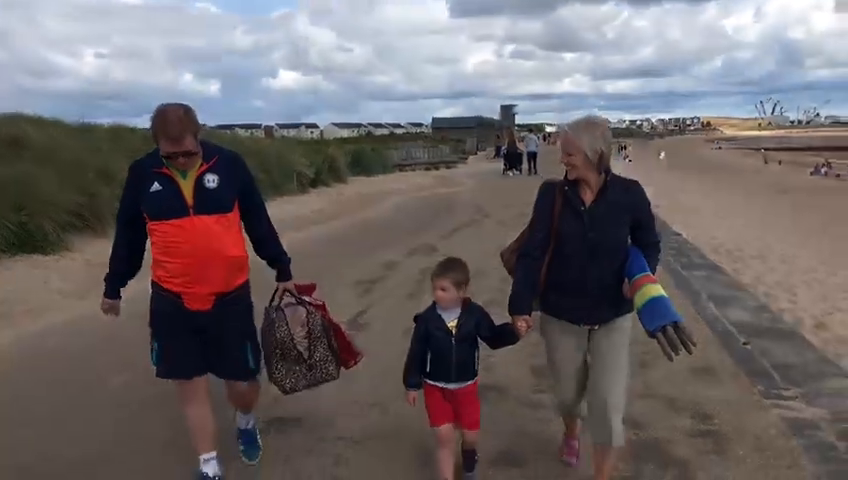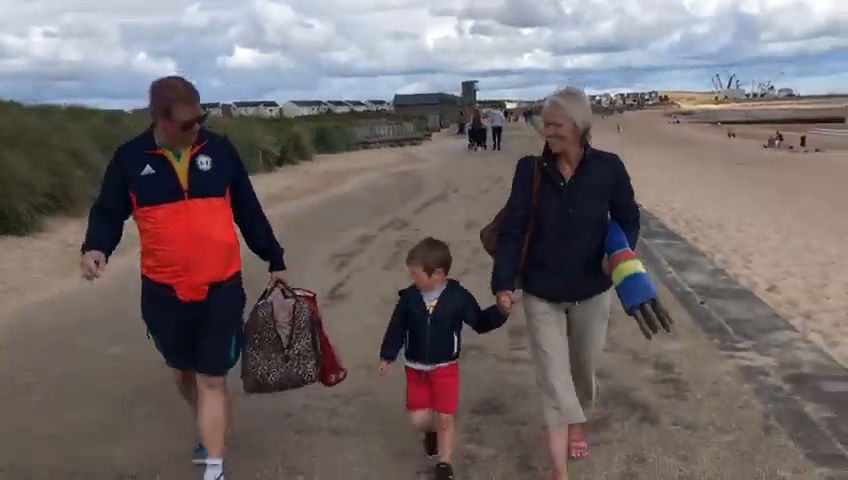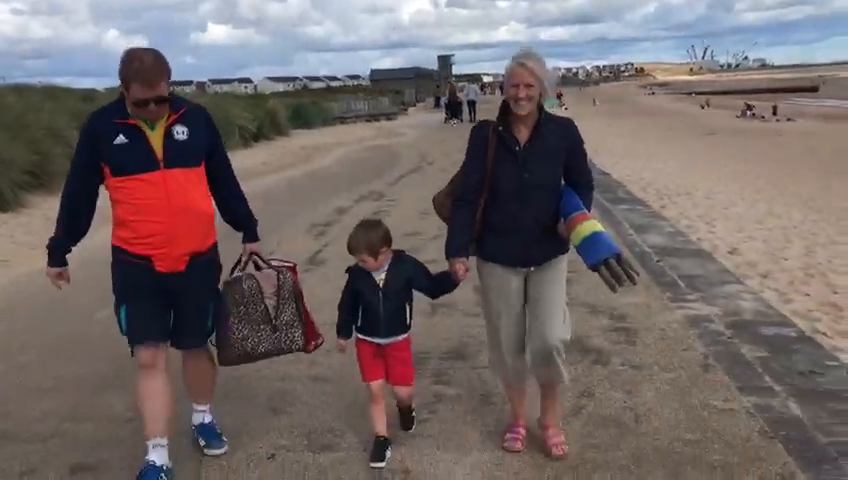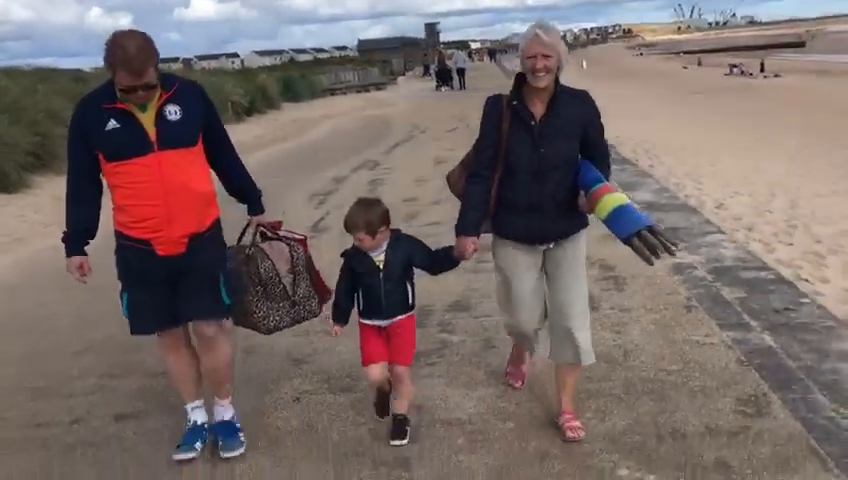
dt=0.4s
person 1, frame 1
left shoulder: (230, 165)
right shoulder: (142, 174)
left elbow: (258, 223)
right elbow: (129, 236)
left wrist: (282, 270)
right wrist: (114, 287)
left hip: (229, 296)
right hip: (172, 301)
left knee: (243, 382)
right knee: (190, 387)
left ankle: (246, 420)
person 1, frame 2
left shoulder: (220, 151)
right shoulder: (130, 159)
left elbow: (248, 211)
right elbow: (108, 213)
left wrist: (275, 260)
right wrist: (94, 247)
left hip: (221, 288)
right hip: (163, 291)
left knee: (212, 380)
right knee: (185, 372)
right ankle: (208, 430)
person 1, frame 3
left shoulder: (196, 119)
right shoulder: (101, 128)
left elbow: (223, 181)
right elbow: (79, 194)
left wrist: (248, 232)
right wrist: (58, 252)
left hip: (198, 259)
right hip: (136, 264)
left knee: (196, 346)
right knee: (148, 358)
left ankle: (203, 419)
person 1, frame 4
left shoulder: (189, 96)
right shoulder: (91, 114)
left elbow: (222, 155)
right elbow: (82, 183)
left wrist: (254, 204)
right wrist: (76, 244)
left hip: (201, 239)
right hip: (140, 249)
left knee: (211, 331)
right knee: (170, 335)
left ankle: (225, 413)
right ankle: (198, 418)
person 2, frame 1
left shoulder: (629, 194)
right shoulder: (551, 195)
left elbow: (649, 245)
right elbow: (531, 254)
right wrist: (520, 306)
left hip: (613, 315)
right hip: (561, 314)
left knee: (608, 402)
right knee: (568, 391)
right ankle: (570, 431)
person 2, frame 2
left shoulder: (608, 168)
right shoulder: (530, 170)
left elbow: (628, 220)
right elbow: (512, 230)
right wrist: (503, 283)
left hip: (592, 290)
right hip: (541, 293)
left knee: (584, 368)
right knee: (553, 379)
left ankle: (576, 425)
person 2, frame 3
left shoulder: (563, 132)
right shoulder: (485, 135)
left elbow: (582, 185)
right elbow: (467, 195)
right wrist: (457, 251)
left hip: (548, 255)
right hip: (496, 258)
left knee: (550, 338)
right knee: (506, 340)
left ankle: (551, 420)
right ankle: (518, 417)
person 2, frame 4
left shoulder: (580, 105)
right shoulder: (499, 109)
left elbow: (598, 159)
right elbow: (481, 171)
right wrist: (468, 229)
left hip: (567, 232)
right hip: (513, 234)
left knee: (571, 320)
right knee: (523, 317)
left ankle: (566, 407)
right ankle: (520, 352)
person 3, frame 1
left shoulder: (475, 314)
right shoulder: (426, 320)
left elbow: (494, 338)
right elbow: (416, 354)
left wrist: (514, 330)
right wrist: (412, 385)
left hip: (466, 387)
right hip: (435, 387)
left knee: (470, 434)
right knee: (444, 437)
left ankle: (469, 449)
person 3, frame 2
left shoulder: (458, 297)
right shoulder: (409, 297)
left elbow: (480, 322)
right elbow: (397, 328)
left wrist: (500, 310)
right wrist: (387, 356)
left hip: (445, 368)
right hip: (415, 368)
left knee: (444, 419)
right knee: (419, 420)
right ankle: (432, 432)
person 3, frame 3
left shoulder: (406, 267)
right shoulder: (356, 275)
left elbow: (433, 287)
right elbow: (348, 305)
left wrist: (453, 276)
right wrist: (343, 333)
left hip: (398, 340)
right hip: (367, 342)
left knee: (403, 391)
right knee: (376, 392)
left ankle: (405, 408)
right ankle: (381, 438)
person 3, frame 4
left shoulder: (405, 246)
right shoulder: (354, 257)
left elbow: (433, 263)
right elbow: (345, 289)
left wrist: (456, 253)
right wrist: (339, 319)
left hip: (402, 320)
right hip: (370, 324)
left knee: (400, 372)
right knee: (376, 376)
left ankle: (400, 417)
right ankle: (384, 390)
